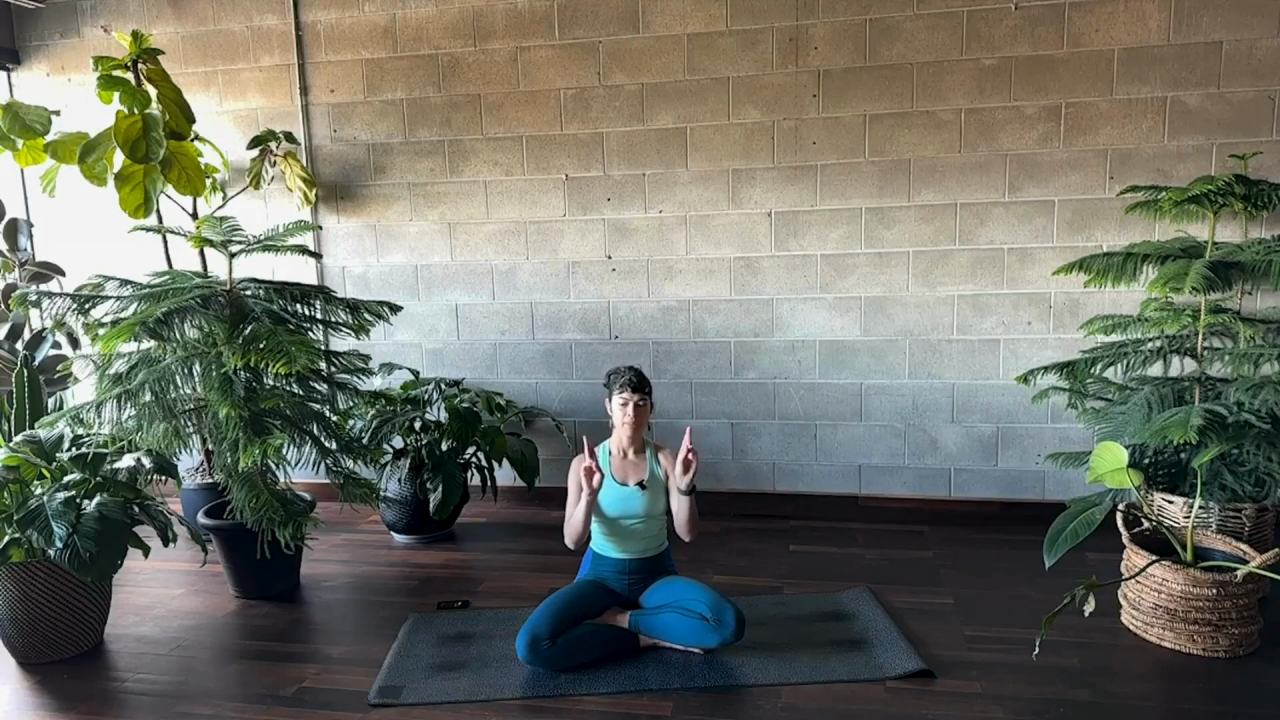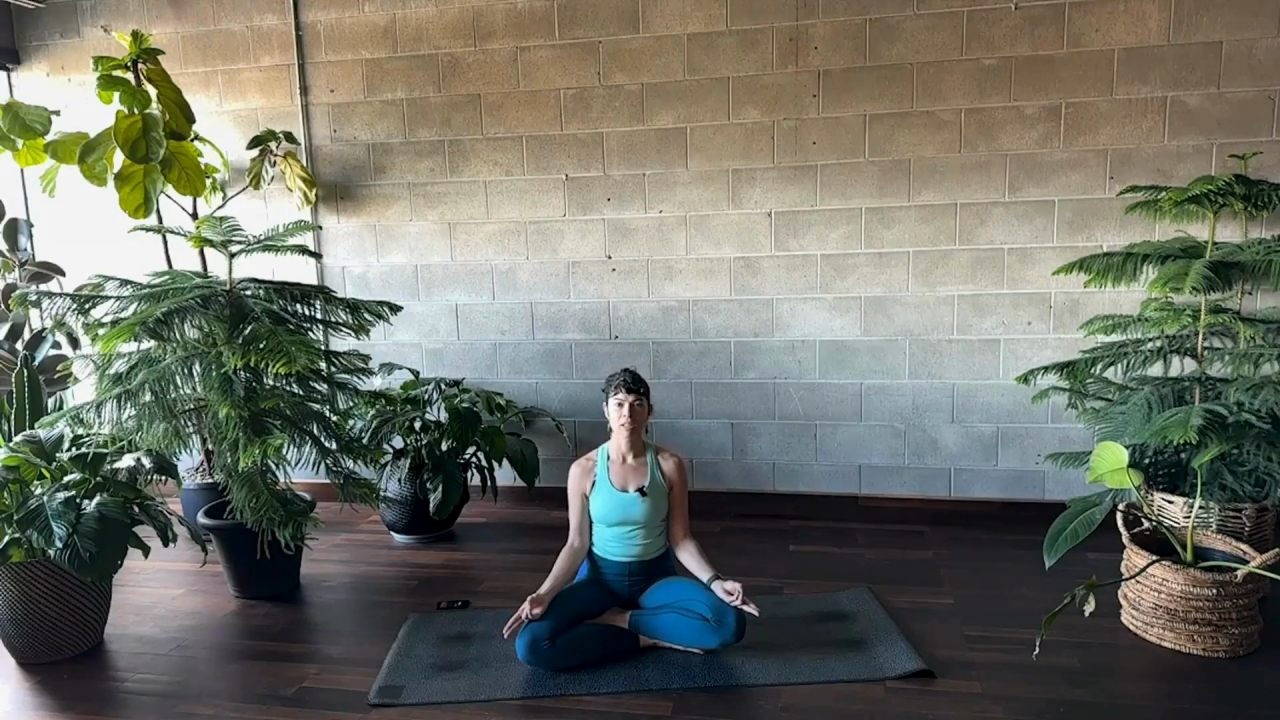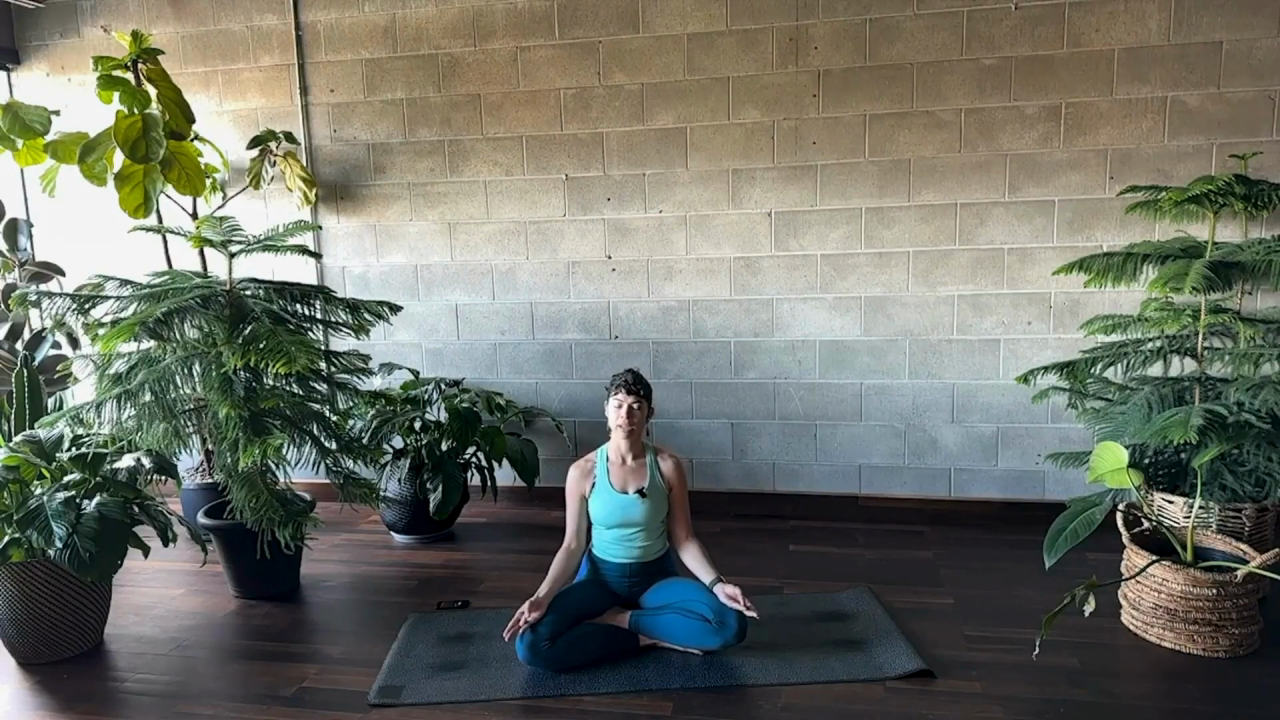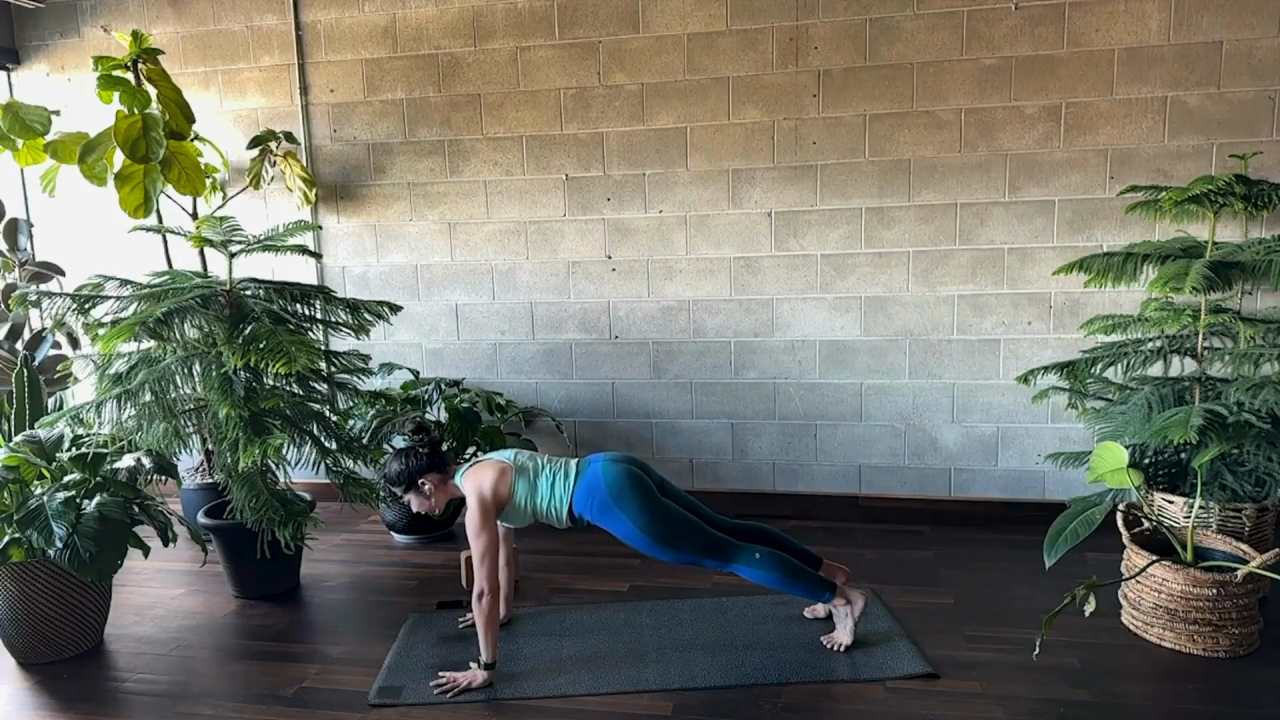
dt=1s
person 1, frame 1
left shoulder: (667, 459)
right shoulder: (585, 463)
left elbow: (687, 533)
right elbow: (572, 540)
left wrist: (685, 485)
right wrist: (589, 495)
left hip: (655, 574)
right hip: (602, 574)
left knee: (729, 623)
right knee: (531, 646)
left ankle: (618, 620)
right ankle: (647, 637)
person 1, frame 2
left shoulder: (669, 465)
right shoulder: (583, 469)
left elbow: (681, 540)
right elbow: (576, 544)
left wrist: (715, 581)
right wrist: (544, 595)
left hip: (655, 577)
right hip: (600, 578)
left knee: (729, 624)
right knee: (531, 647)
left ankle: (617, 622)
right ankle: (648, 637)
person 1, frame 3
left shoulder: (668, 467)
right shoulder: (582, 472)
left elbow: (683, 540)
right elbow: (573, 545)
left wrist: (716, 584)
right wrist: (542, 597)
left hip: (656, 577)
right hip: (600, 578)
left knee: (729, 625)
right knee: (531, 645)
left ankle: (619, 620)
right ankle: (649, 636)
person 1, frame 4
left shoulder: (475, 493)
right shoulder: (482, 471)
left elbow: (483, 587)
right elbow: (505, 544)
left wrist: (484, 667)
right wrist: (502, 610)
left hip: (608, 494)
right hip: (614, 473)
left knee: (725, 553)
right knee: (723, 529)
left ankle: (841, 598)
right ankle: (826, 570)
